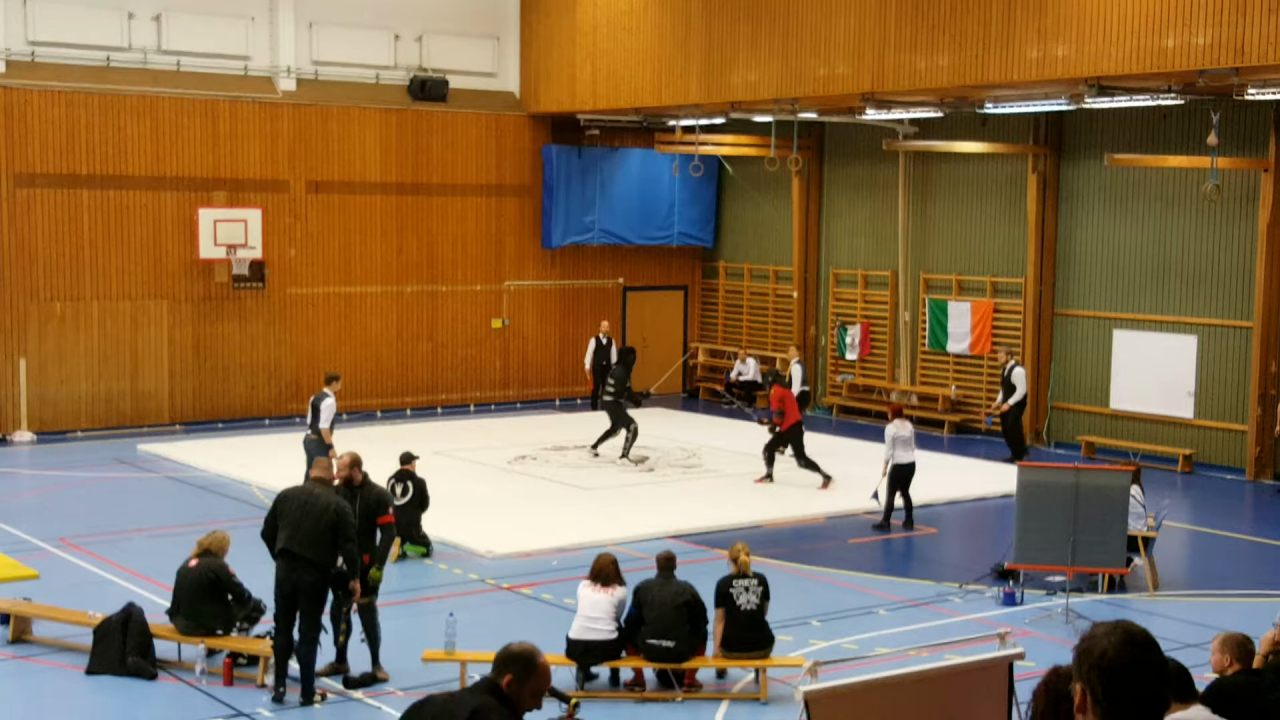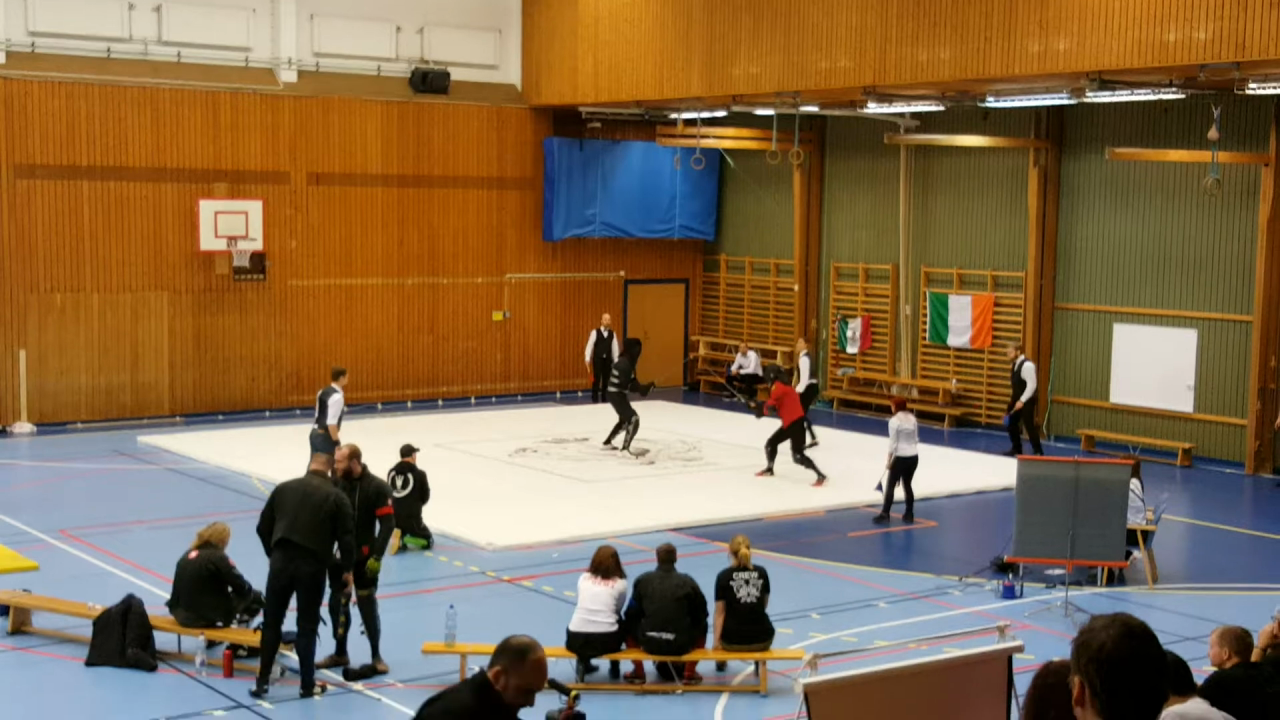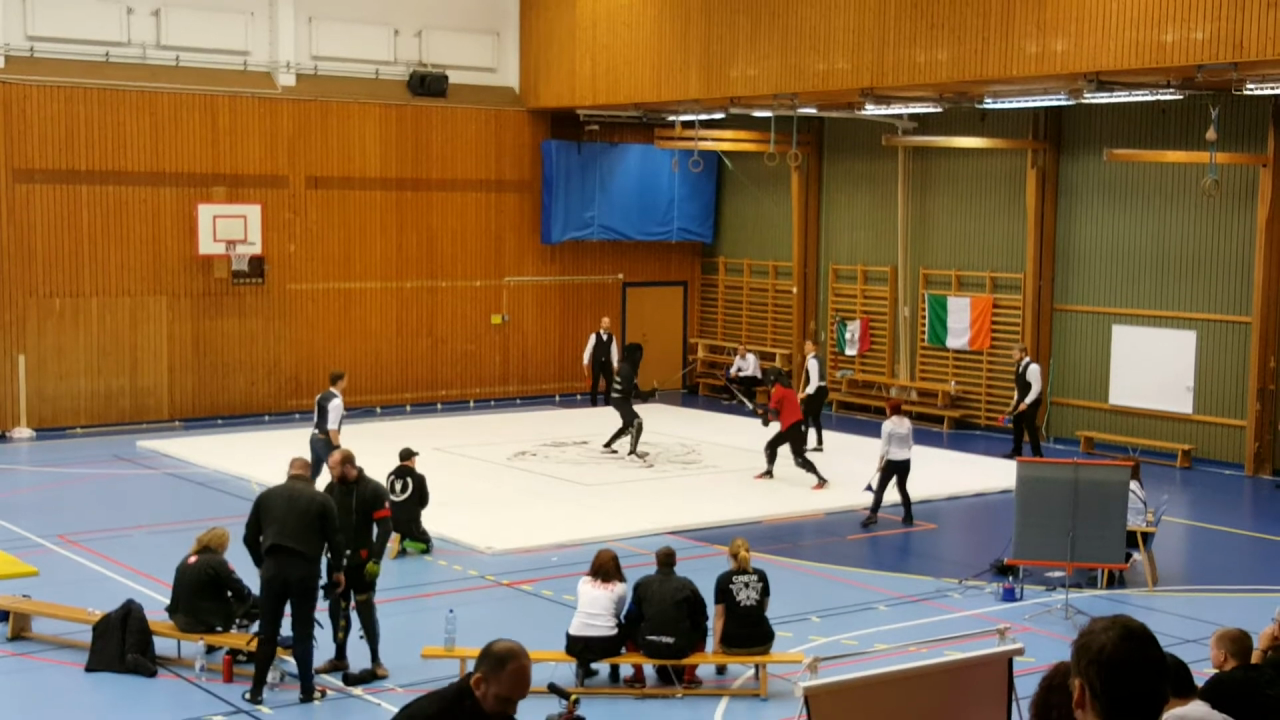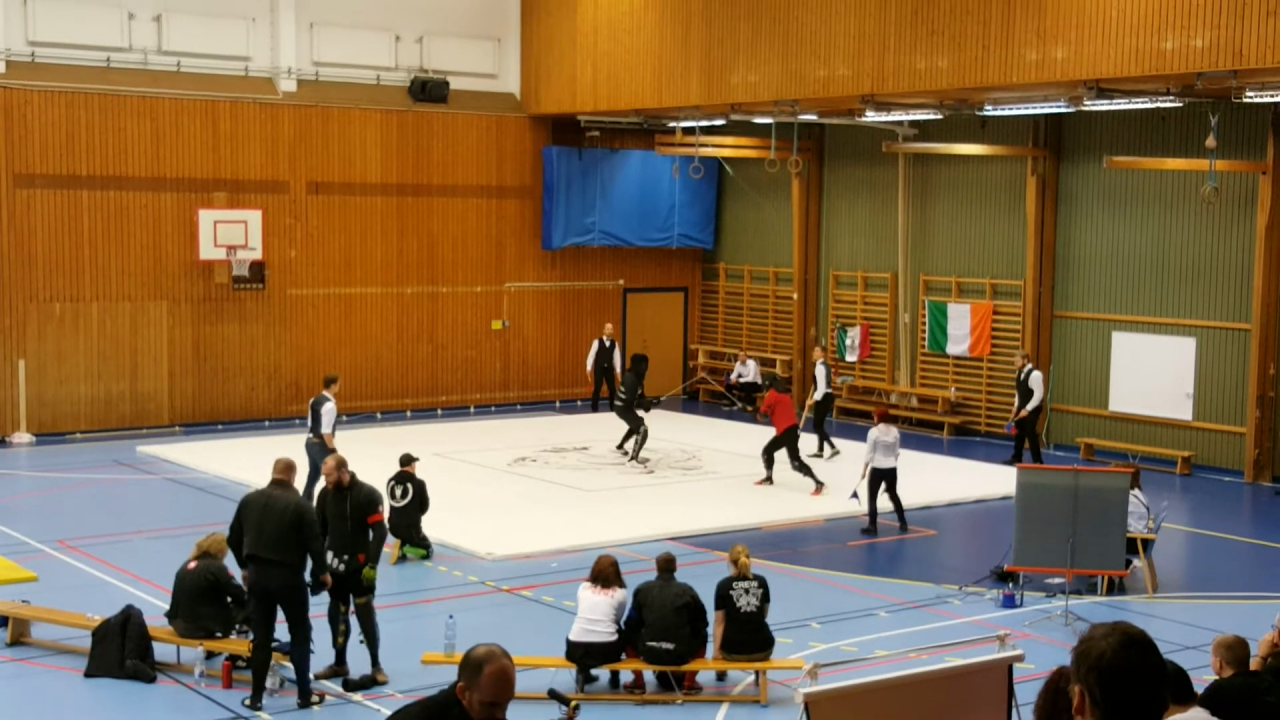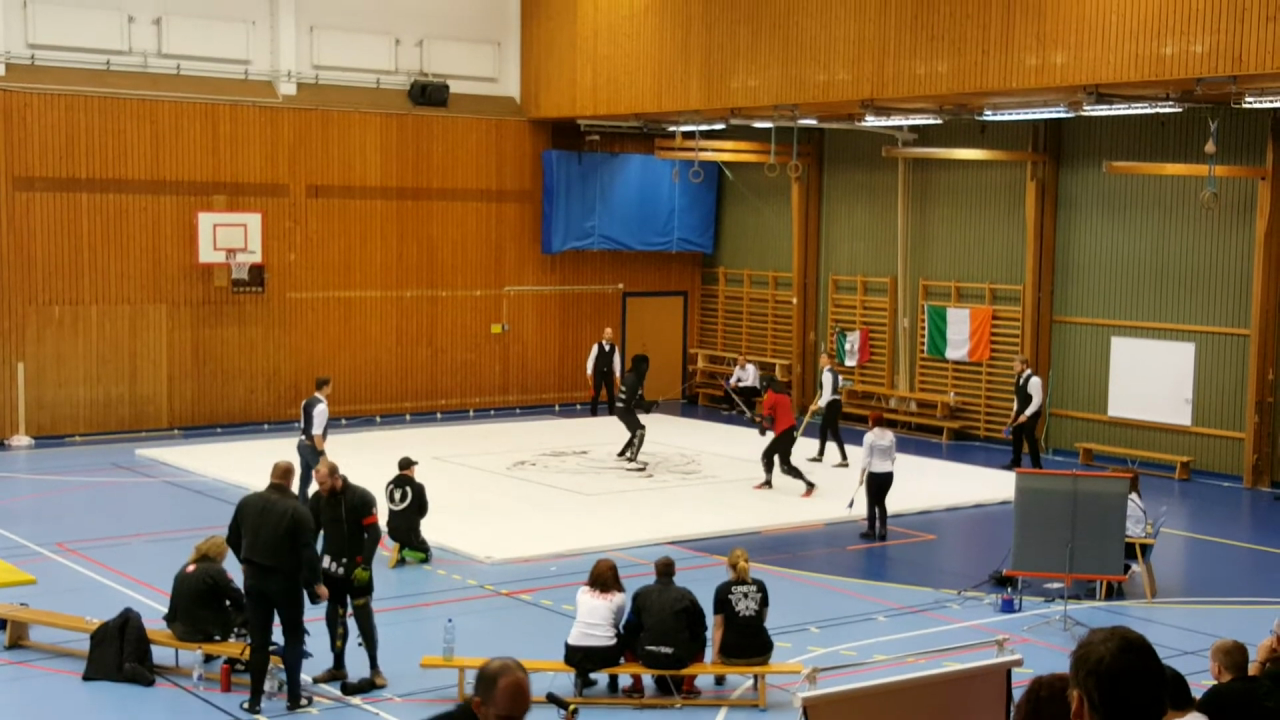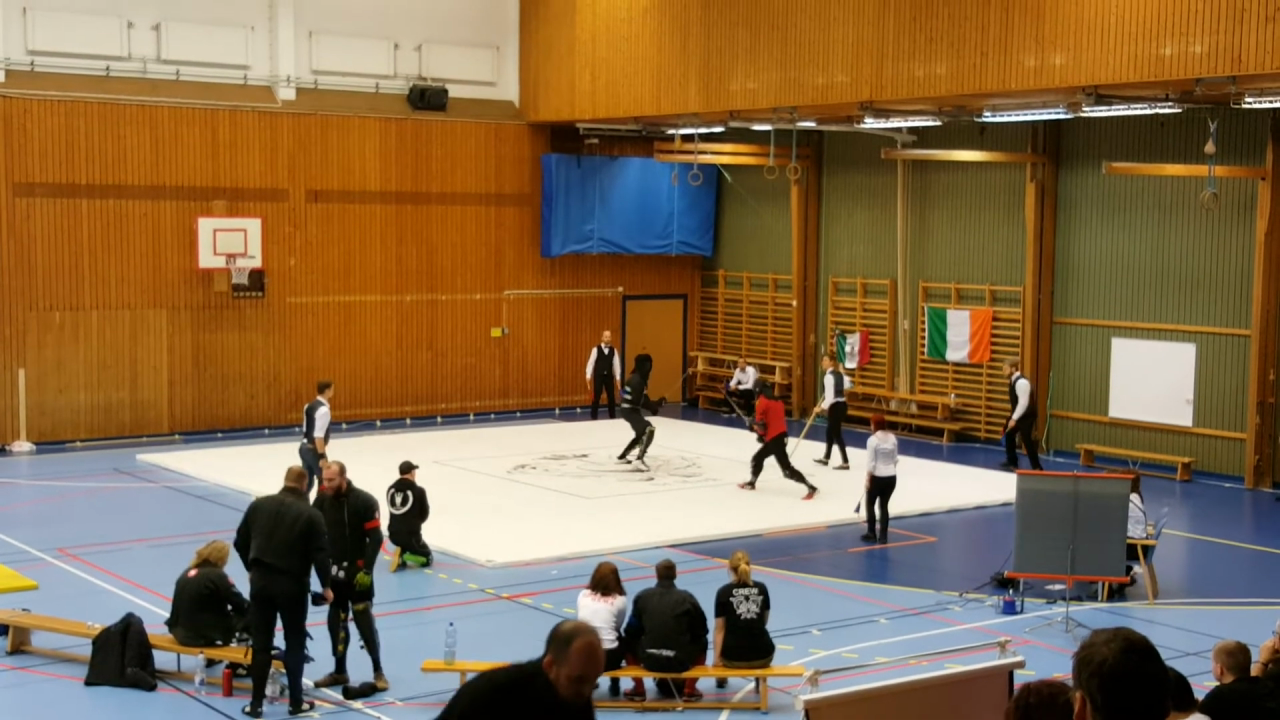
dt=0.3s
person 1, frame 1
left shoulder: (286, 495)
right shoulder: (338, 506)
left elbow: (267, 532)
right elbow: (348, 546)
right wrist: (354, 578)
left hip: (285, 569)
right hip: (315, 575)
left knee: (282, 627)
right knee: (308, 633)
left ankle: (279, 685)
right ankle: (308, 692)
person 1, frame 2
left shoulder: (284, 488)
right shoulder: (336, 497)
left elbow: (263, 527)
right elbow: (346, 537)
right wrist: (347, 569)
left hip: (282, 561)
right hip: (312, 566)
left knee: (272, 622)
right knee: (307, 626)
left ankle: (262, 681)
right ankle: (307, 684)
person 1, frame 3
left shoulder: (267, 496)
right shoulder: (321, 500)
left elbow: (250, 536)
right elbow: (334, 538)
left wrist: (260, 565)
right wrist: (338, 570)
left hip: (273, 568)
right hip: (304, 570)
left knee: (267, 631)
right knee: (303, 632)
left ankle: (256, 690)
right ankle: (307, 689)
person 1, frame 4
left shoulder: (249, 500)
right shoulder: (300, 505)
left elbow: (233, 539)
right elbow: (314, 543)
left wrist: (244, 567)
right wrist: (322, 572)
left hip: (257, 575)
right hip: (288, 576)
left knee: (261, 637)
right knee: (300, 634)
left ankle: (256, 696)
right ankle: (305, 694)
person 1, frame 5
left shoulder: (247, 502)
right shoulder: (297, 510)
left elbow: (232, 539)
right elbow: (307, 551)
right wrist: (317, 583)
left hip: (254, 579)
right hip: (286, 581)
left knee: (259, 641)
right knee: (294, 637)
left ankle: (255, 700)
right ankle: (294, 697)
person 1, frame 6
left shoulder: (259, 505)
right shoulder: (311, 515)
left elbow: (240, 542)
right elbow: (320, 555)
left wrist: (252, 569)
right wrist: (326, 587)
left hip: (261, 580)
right hip: (292, 584)
left knee: (261, 643)
right knee: (295, 643)
person 2, frame 1
left shoulder: (378, 496)
right shoulder: (336, 492)
left elbow: (388, 533)
left wrist: (379, 566)
left hip: (364, 566)
left knee: (368, 614)
right knee: (339, 612)
left ankle: (376, 664)
right ankle: (340, 662)
person 2, frame 2
left shoulder: (378, 487)
right shoulder: (335, 484)
left elbow: (387, 524)
left wrist: (377, 557)
left hip: (363, 557)
left knee: (367, 606)
right knee: (337, 604)
left ankle: (376, 656)
right ankle: (340, 654)
person 2, frame 3
left shoulder: (374, 491)
right shoulder: (332, 488)
left elbow: (385, 527)
left wrist: (376, 559)
left hip: (361, 561)
left knee: (366, 610)
right knee: (337, 608)
left ankle: (376, 661)
right ankle: (340, 658)
person 2, frame 4
left shoulder: (368, 495)
right shoulder: (326, 494)
left elbow: (380, 532)
right elbow: (320, 529)
left wrist: (372, 564)
left hip: (359, 565)
right hip: (334, 564)
left knee: (365, 615)
right knee: (337, 614)
left ankle: (376, 666)
right ankle: (339, 664)
person 2, frame 5
left shoulder: (362, 497)
right shoulder: (318, 499)
left elbow: (374, 534)
right elbow: (310, 533)
left wrist: (365, 566)
left hip: (356, 567)
right hip: (330, 567)
left knee: (364, 617)
right knee: (334, 617)
left ankle: (374, 669)
right ankle: (338, 668)
person 2, frame 6
left shoulder: (365, 501)
right shoulder: (322, 501)
left elbow: (375, 538)
left wrist: (367, 570)
left hip: (357, 571)
right hip: (332, 570)
left knee: (364, 619)
right knee: (336, 621)
left ankle: (377, 671)
right ankle: (340, 672)
